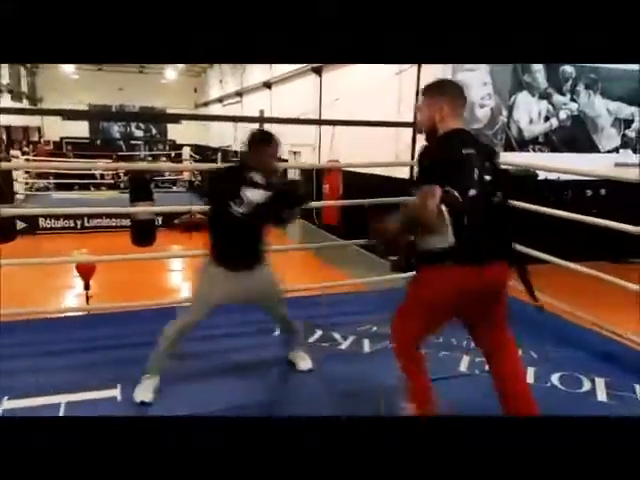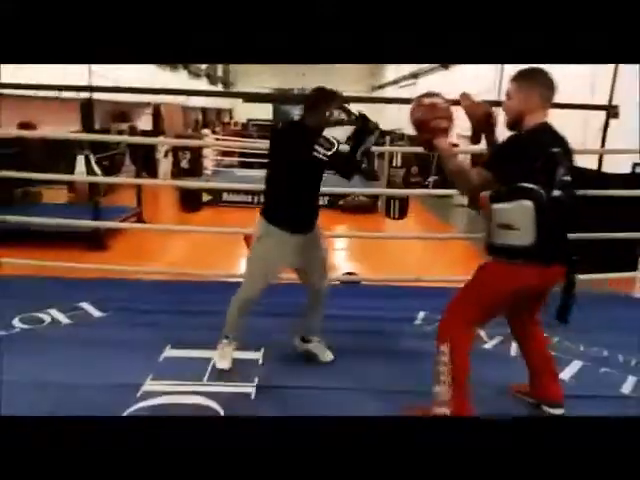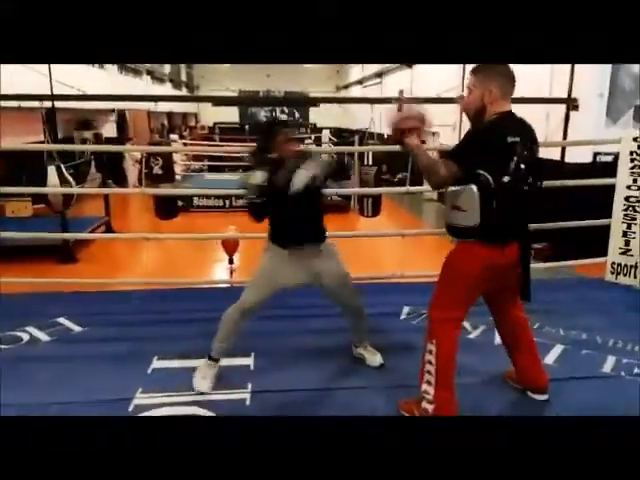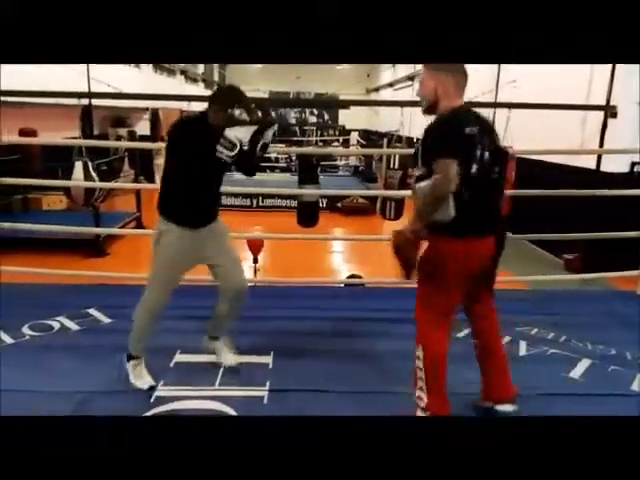
dt=0.7s
person 1, frame 1
left shoulder: (437, 153)
right shoulder: (484, 151)
left elbow: (427, 209)
left wrist: (398, 224)
left hip: (450, 270)
right hip: (492, 266)
left knee: (405, 335)
right knee: (500, 347)
left ankle: (423, 410)
right ankle: (525, 412)
person 1, frame 2
left shoulder: (523, 144)
right shoulder: (558, 146)
left elbow: (470, 183)
left wrist: (442, 143)
right wrist: (488, 132)
left hip: (516, 264)
right hip: (550, 263)
left knee: (455, 325)
right knee: (524, 322)
left ankle: (450, 409)
right ankle: (548, 395)
person 1, frame 3
left shoulder: (484, 135)
right shoulder: (524, 132)
left elbow: (439, 176)
left wrist: (414, 142)
left hip: (478, 247)
right hip: (512, 244)
left knee: (442, 320)
right knee: (509, 310)
left ankle: (436, 406)
right ankle: (534, 380)
person 1, frame 4
left shoulder: (443, 128)
right shoulder: (483, 126)
left elbow: (445, 181)
right elbow: (497, 177)
left wrist: (415, 225)
left hip: (453, 242)
right hip: (486, 238)
left knee: (431, 324)
right knee: (483, 312)
left ankle: (432, 409)
right ankle: (500, 395)
person 2, frame 1
left shoulder: (269, 183)
right shoulder: (222, 179)
left elbow: (282, 218)
right elbow: (222, 221)
left wrist: (290, 198)
right wrist: (252, 196)
left hip: (255, 266)
right hip: (221, 267)
left knee: (280, 313)
right knee: (185, 322)
left ankle: (295, 348)
right ankle: (151, 374)
person 2, frame 2
left shoulder: (321, 137)
right shoulder: (285, 135)
left elbow: (349, 169)
right elbow: (312, 158)
right wrist: (337, 137)
left hip: (307, 229)
right hip: (275, 228)
left knee: (318, 289)
right knee: (250, 291)
left ankle: (308, 339)
right ankle: (228, 340)
person 2, frame 3
left shoulder: (310, 162)
right shoulder: (262, 173)
right elbow: (259, 214)
right wrist: (259, 189)
left hip: (316, 247)
right hip: (281, 250)
left knee: (350, 301)
right knee: (243, 306)
left ankle: (361, 344)
right ankle: (213, 359)
person 2, frame 4
left shoulder: (224, 133)
right shoulder: (183, 131)
left elbow: (248, 168)
right elbow: (199, 170)
left wrist: (260, 136)
right wrist: (232, 137)
left hip: (210, 225)
right hip: (176, 227)
left knee: (236, 286)
right knee: (156, 297)
left ankle: (217, 337)
right ankle: (135, 357)
